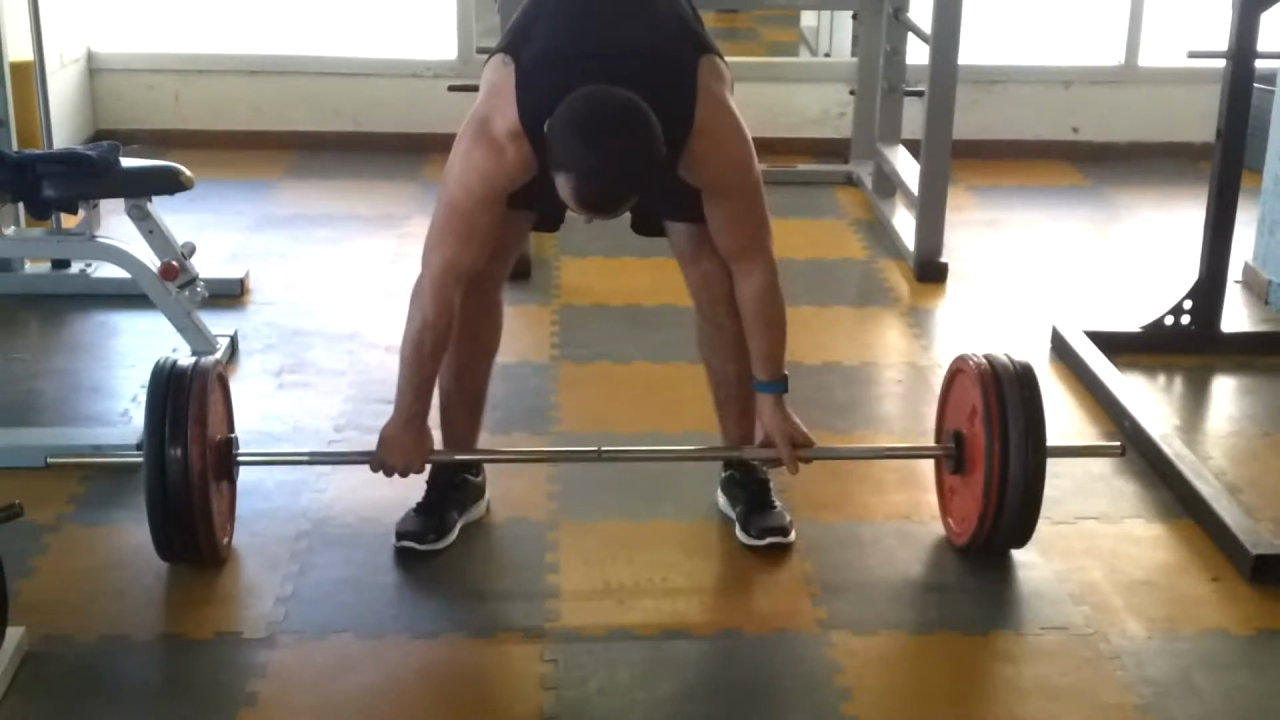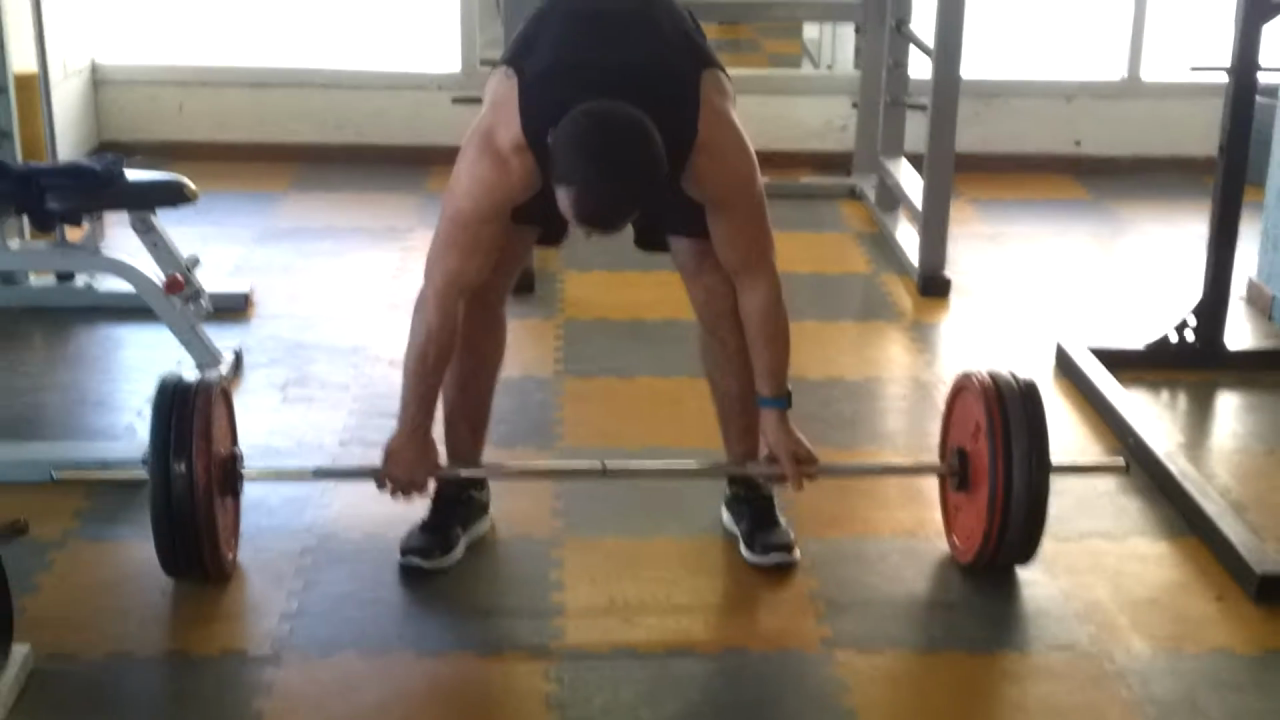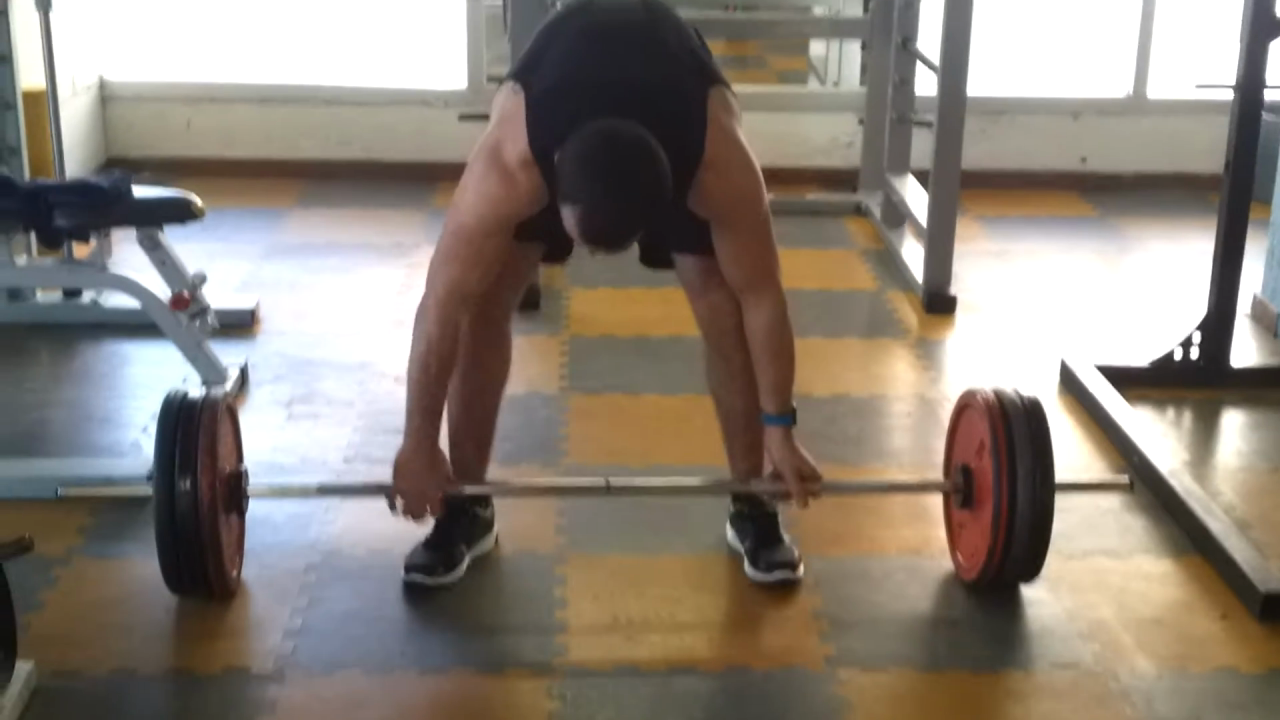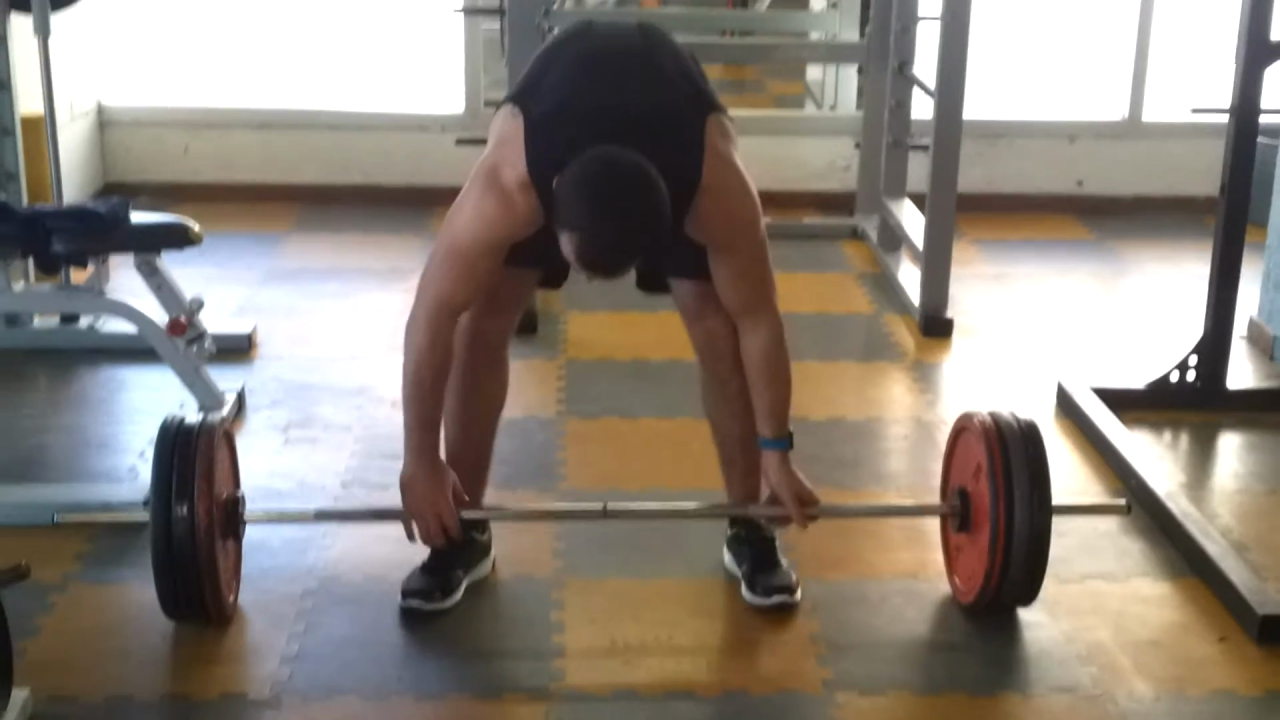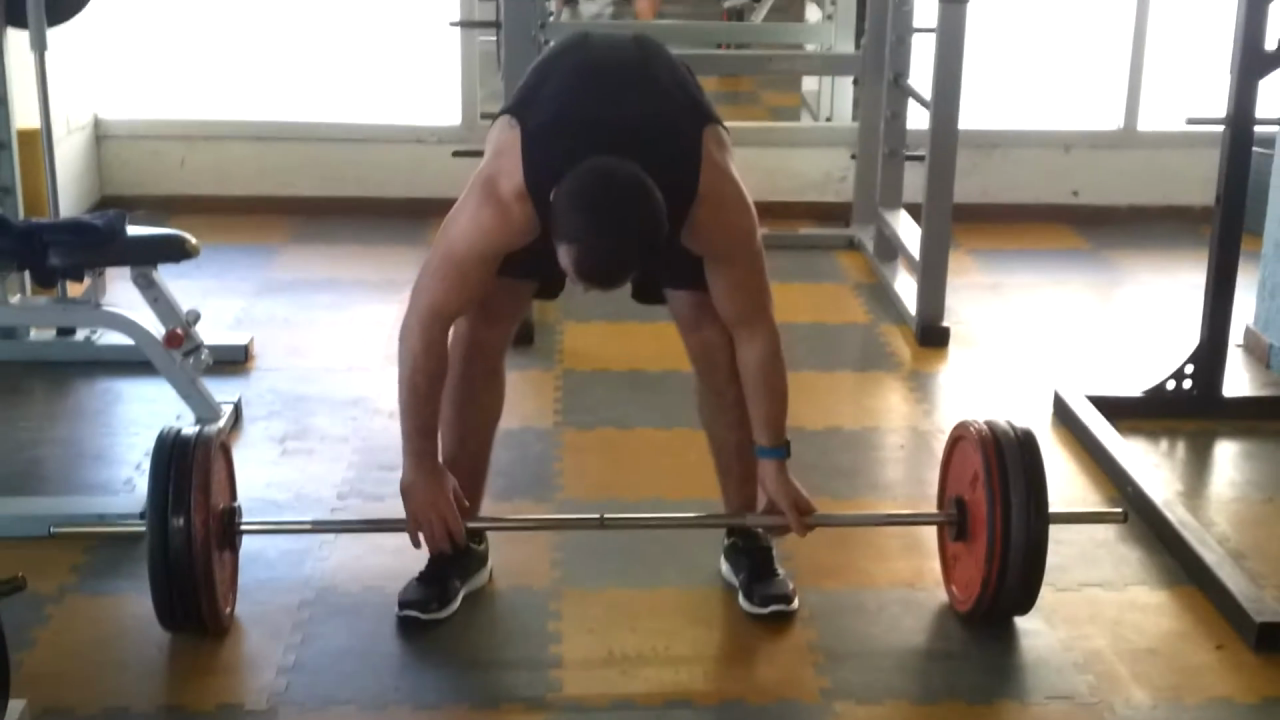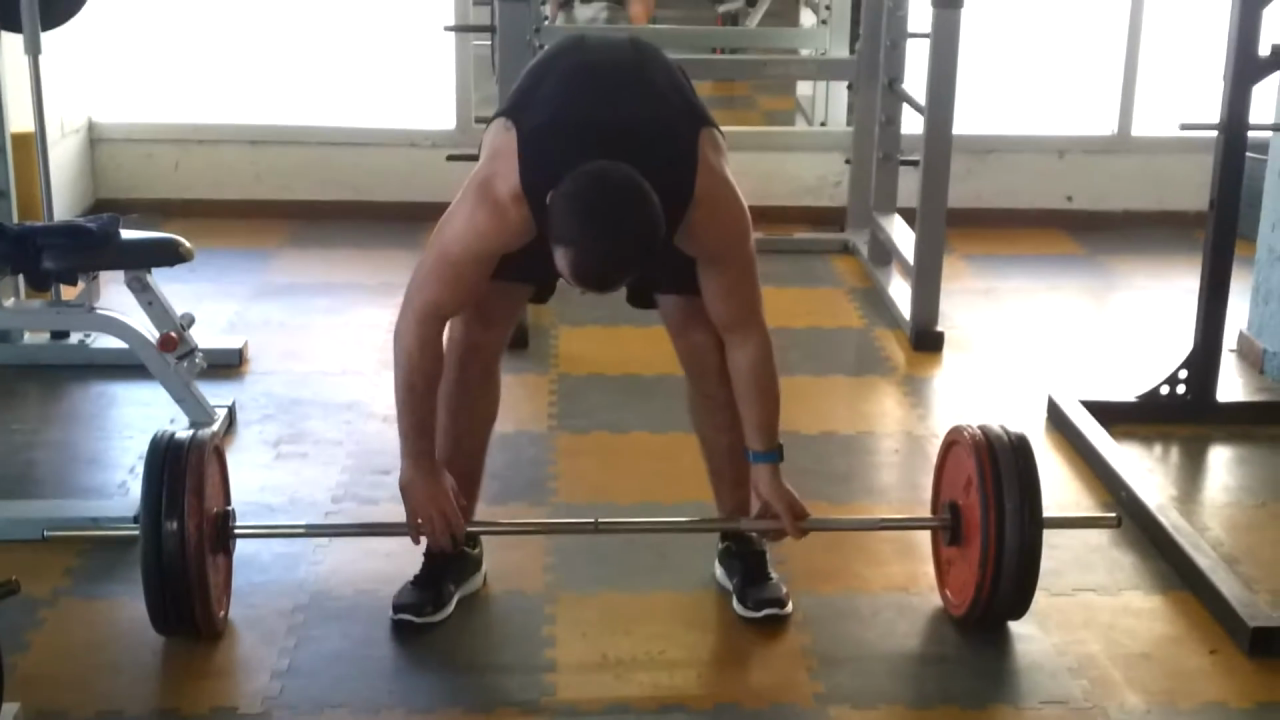
dt=0.1s
person 1, frame 1
left shoulder: (712, 133)
right shoulder: (498, 139)
left elbow: (750, 264)
right elbow: (441, 281)
left wrist: (771, 396)
right wrist: (408, 418)
left hip: (667, 72)
left knee: (714, 272)
right knee: (477, 270)
left ankle: (743, 471)
right ankle: (458, 475)
person 1, frame 2
left shoulder: (714, 146)
right shoulder: (503, 150)
left elbow: (754, 279)
right elbow: (443, 293)
left wrist: (775, 413)
right wrist: (411, 435)
right hip: (547, 90)
left knee: (717, 288)
right knee: (480, 285)
left ankle: (747, 489)
right ankle: (462, 492)
person 1, frame 3
left shoulder: (720, 167)
right shoulder: (509, 167)
left elbow: (759, 295)
right elbow: (445, 302)
left wrist: (779, 429)
right wrist: (419, 445)
left hip: (675, 113)
left knee: (722, 305)
right knee: (485, 300)
left ankle: (751, 506)
right ankle: (466, 507)
person 1, frame 4
left shoulder: (718, 190)
right shoulder: (505, 188)
left elbow: (756, 320)
right elbow: (431, 317)
left wrist: (777, 453)
right wrist: (422, 461)
left hip: (673, 130)
left knee: (719, 331)
right knee: (482, 322)
left ankle: (749, 530)
right ankle: (465, 535)
person 1, frame 5
left shoulder: (714, 202)
right shoulder: (501, 199)
left elbow: (752, 330)
right elbow: (425, 321)
left wrist: (773, 461)
right wrist: (421, 465)
left hip: (668, 138)
left knee: (715, 341)
right knee: (478, 332)
left ankle: (746, 540)
right ankle: (461, 545)
person 1, frame 6
left shoulder: (709, 202)
right shoulder: (498, 199)
left elbow: (742, 334)
right elbow: (419, 320)
left wrist: (765, 466)
right wrist: (419, 466)
left hip: (665, 153)
right hip: (543, 140)
left knee: (703, 341)
right knee: (475, 335)
left ankle: (739, 542)
right ankle: (455, 548)
